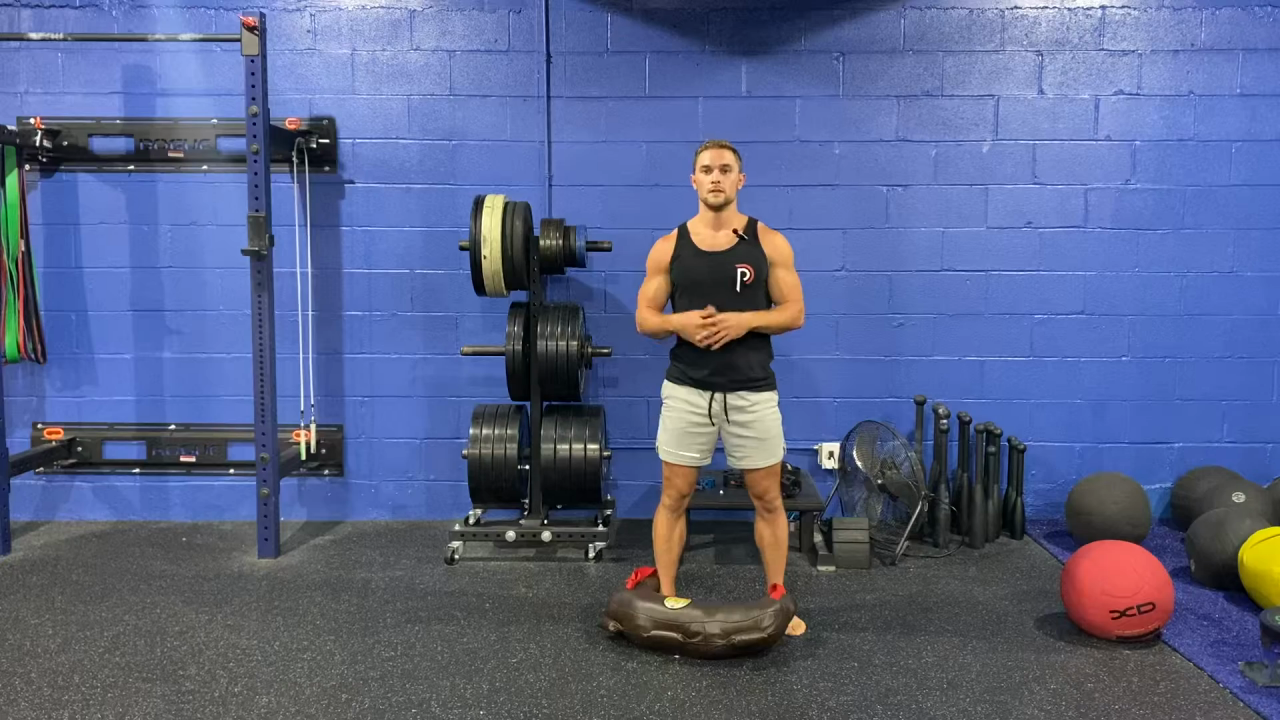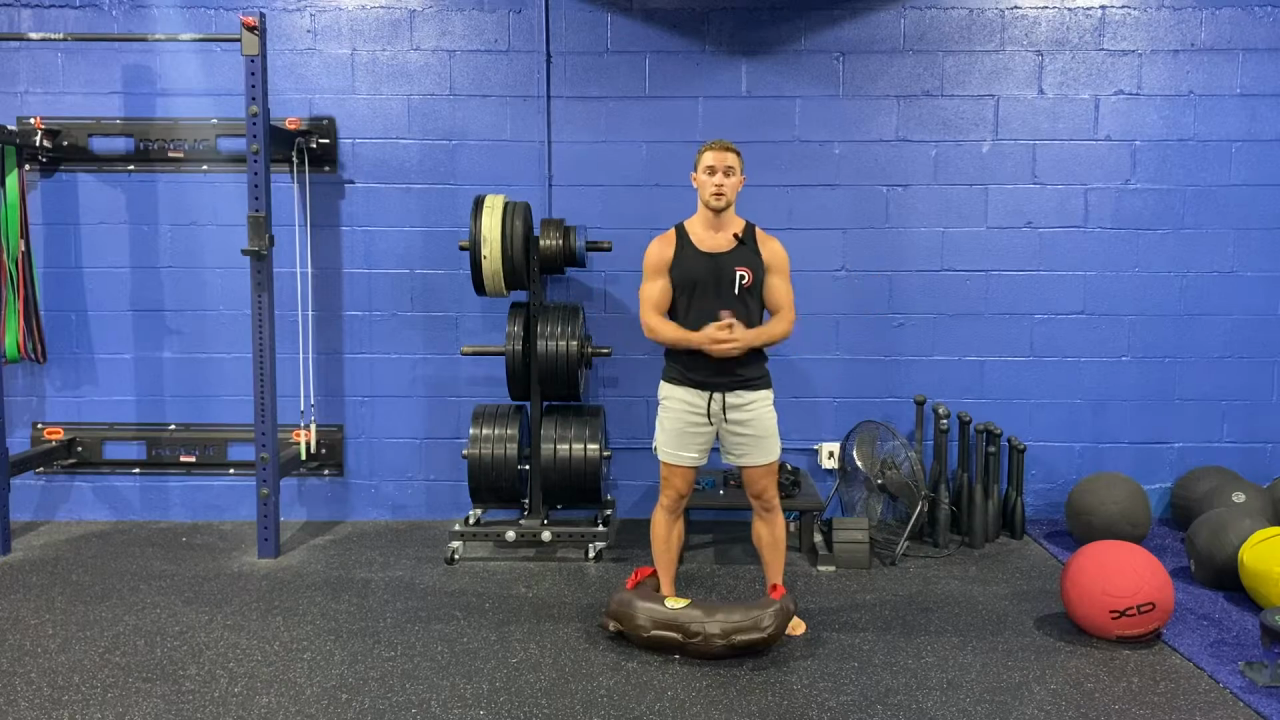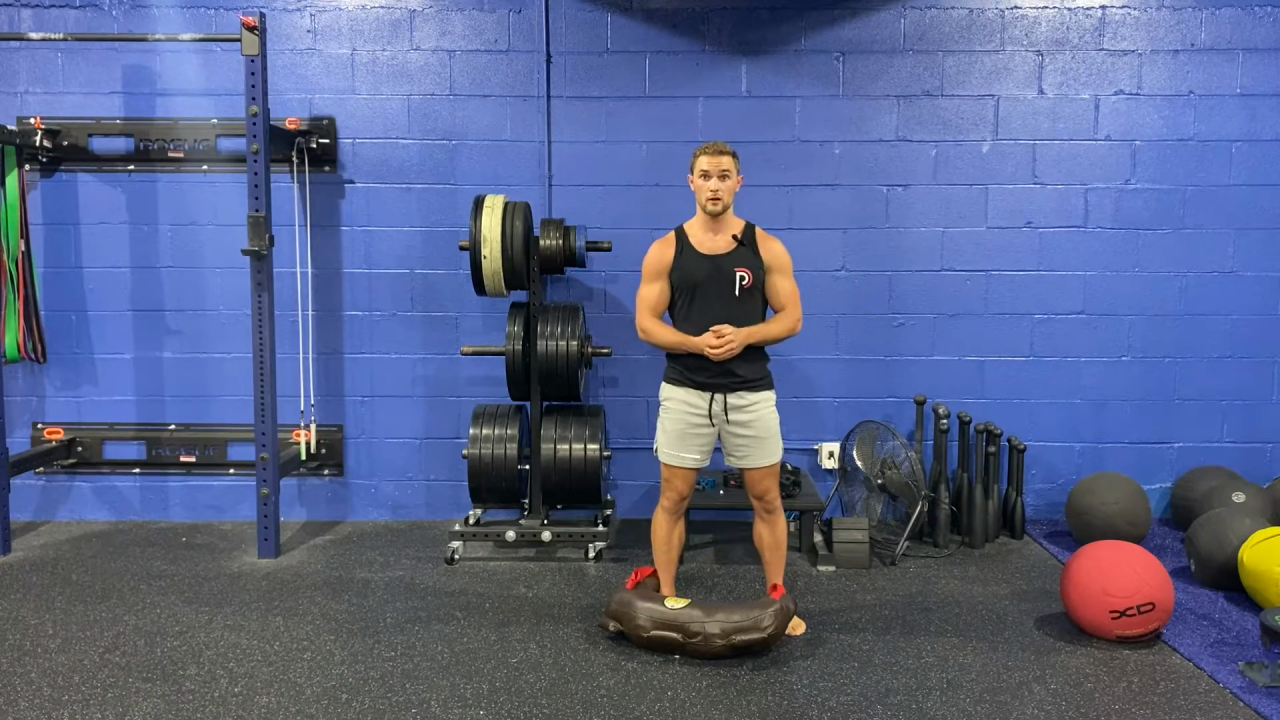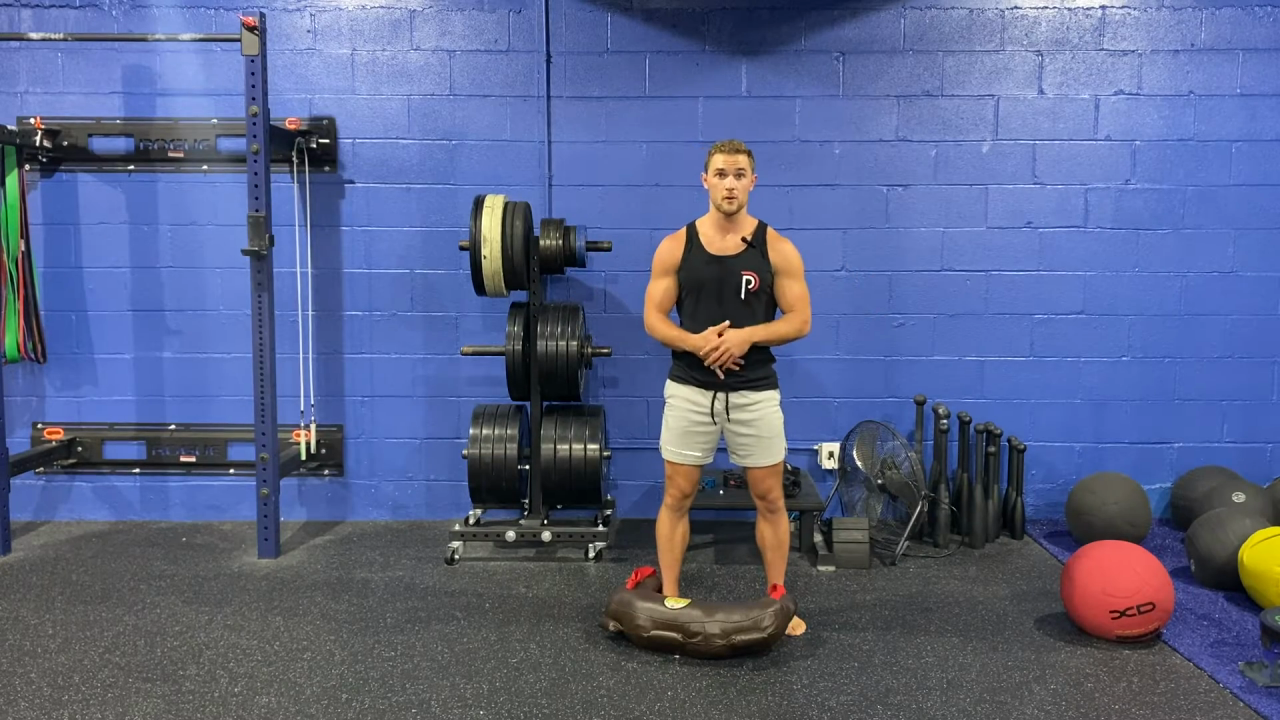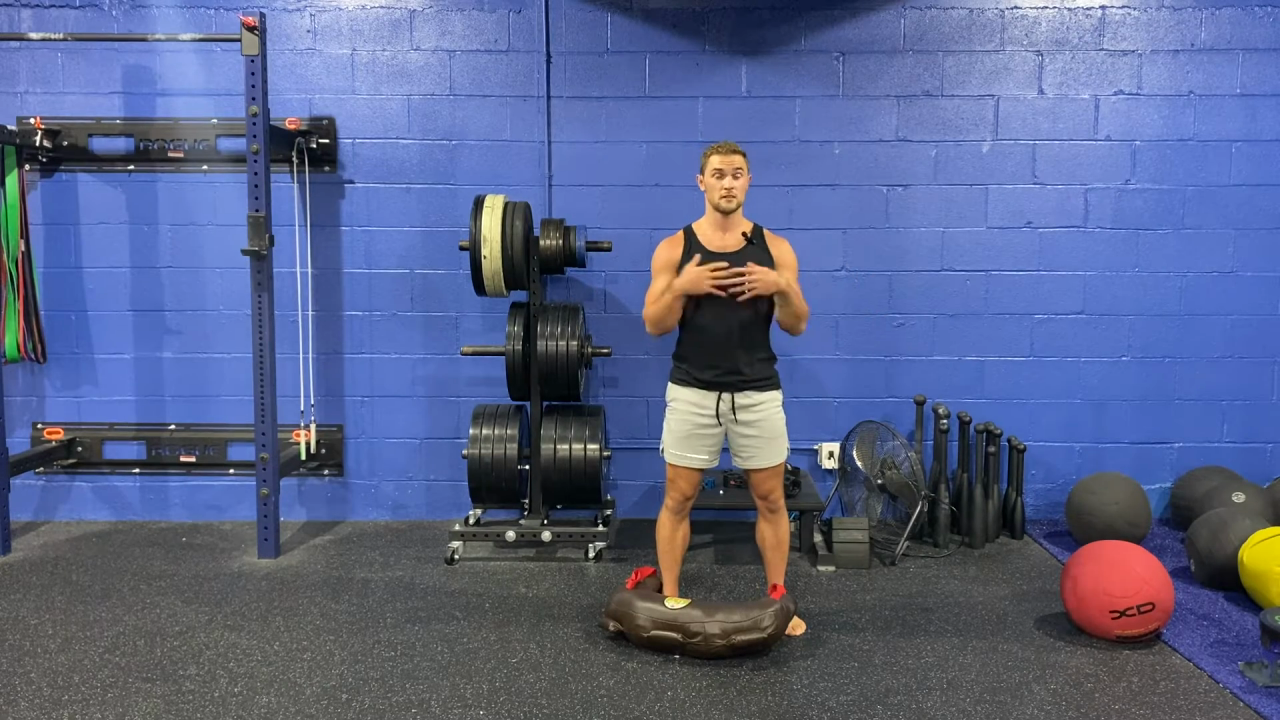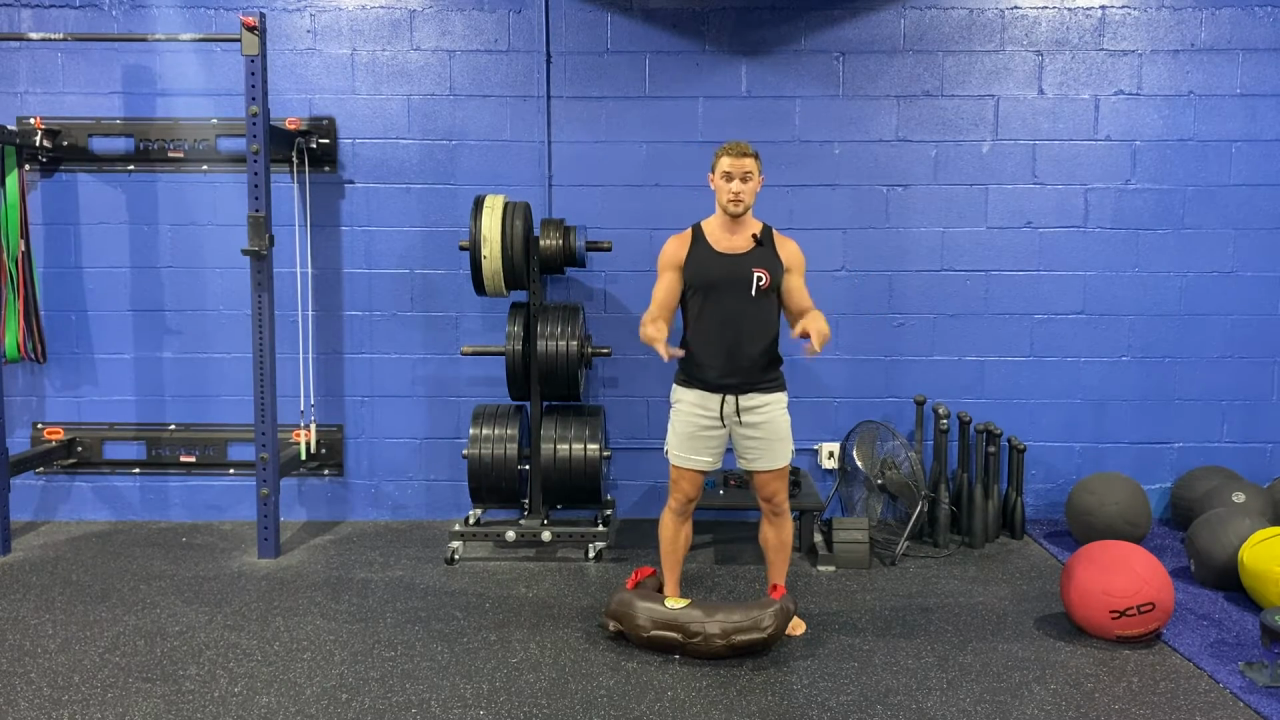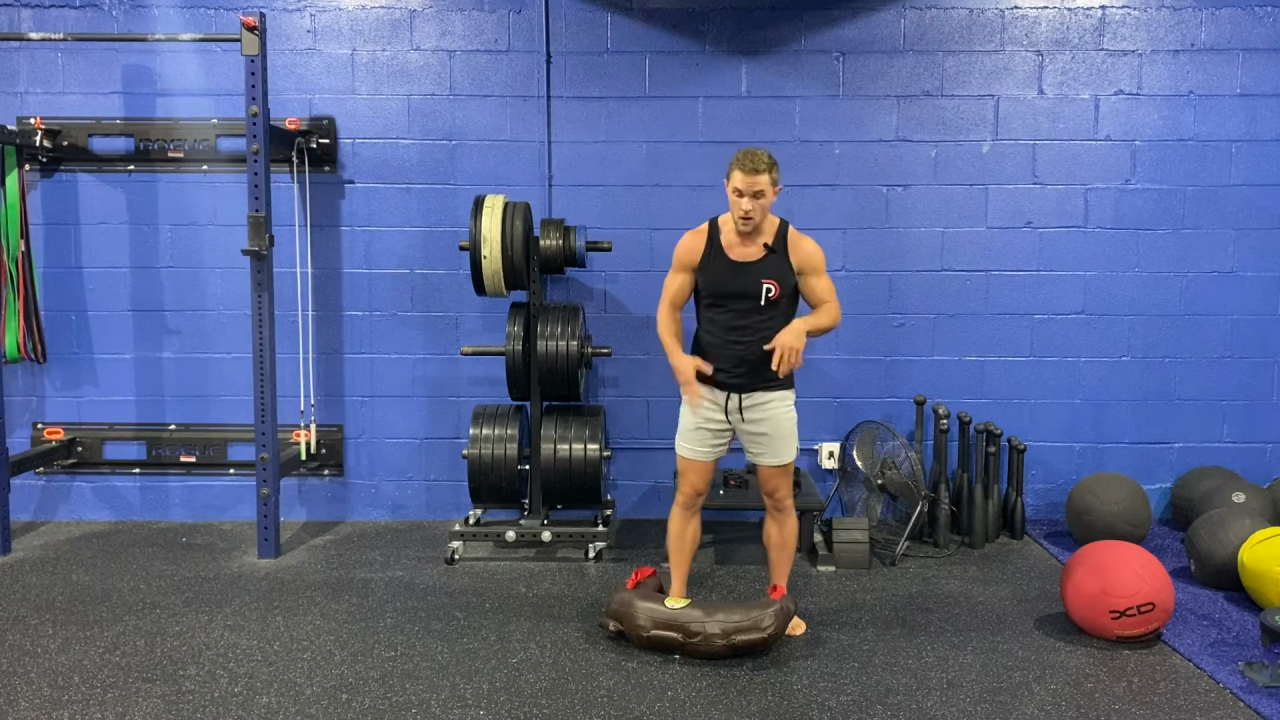
dt=0.7s
person 1, frame 1
left shoulder: (770, 242)
right shoulder: (668, 247)
left elbow: (794, 311)
right elbow: (644, 317)
left wrist: (743, 320)
right wrist: (681, 322)
left hip: (753, 391)
right hip: (687, 390)
left knee: (767, 498)
right knee: (674, 496)
right ankle: (666, 599)
person 1, frame 2
left shoulder: (765, 247)
right shoulder: (665, 246)
left elbow: (784, 318)
right elbow: (651, 321)
left wrist: (747, 338)
right wrist: (700, 339)
left hip: (749, 391)
right hip: (683, 390)
left knee: (764, 498)
right knee: (672, 496)
right ankle: (665, 599)
person 1, frame 3
left shoulder: (767, 247)
right shoulder: (665, 250)
left elbow: (791, 317)
right elbow: (646, 323)
left wrist: (743, 336)
right wrist: (697, 343)
left hip: (751, 392)
right hip: (685, 392)
left knee: (767, 499)
right knee: (673, 499)
right ankle: (666, 600)
person 1, frame 4
left shoulder: (778, 249)
right shoulder: (675, 246)
left elbow: (800, 320)
right elbow: (653, 319)
left wrist: (746, 335)
right wrist: (697, 343)
left hip: (755, 391)
right hip: (689, 389)
left knee: (770, 499)
right knee: (676, 496)
right ankle: (670, 599)
person 1, frame 5
left shoulder: (775, 247)
right shoulder: (673, 248)
left elbow: (797, 324)
right elbow: (653, 324)
left wrist: (782, 287)
right wrist: (682, 287)
left hip: (758, 392)
right hip: (692, 392)
left knee: (771, 499)
right knee: (678, 499)
right ankle: (669, 599)
person 1, frame 6
left shoulder: (783, 248)
right shoulder: (680, 246)
left elbow: (801, 313)
right elbow: (659, 314)
left wrist: (814, 325)
right wrist: (651, 333)
left hip: (763, 395)
right hip: (696, 394)
left knee: (775, 503)
right knee: (681, 500)
right ankle: (670, 599)
person 1, frame 7
left shoulder: (800, 248)
right shoulder: (695, 243)
left elbow: (830, 309)
right elbow: (669, 308)
left wrist: (799, 326)
right wrist: (678, 358)
left hip: (769, 393)
right hip: (707, 390)
left knee: (778, 499)
right knee: (689, 496)
left ankle: (779, 600)
right ankle: (676, 598)
